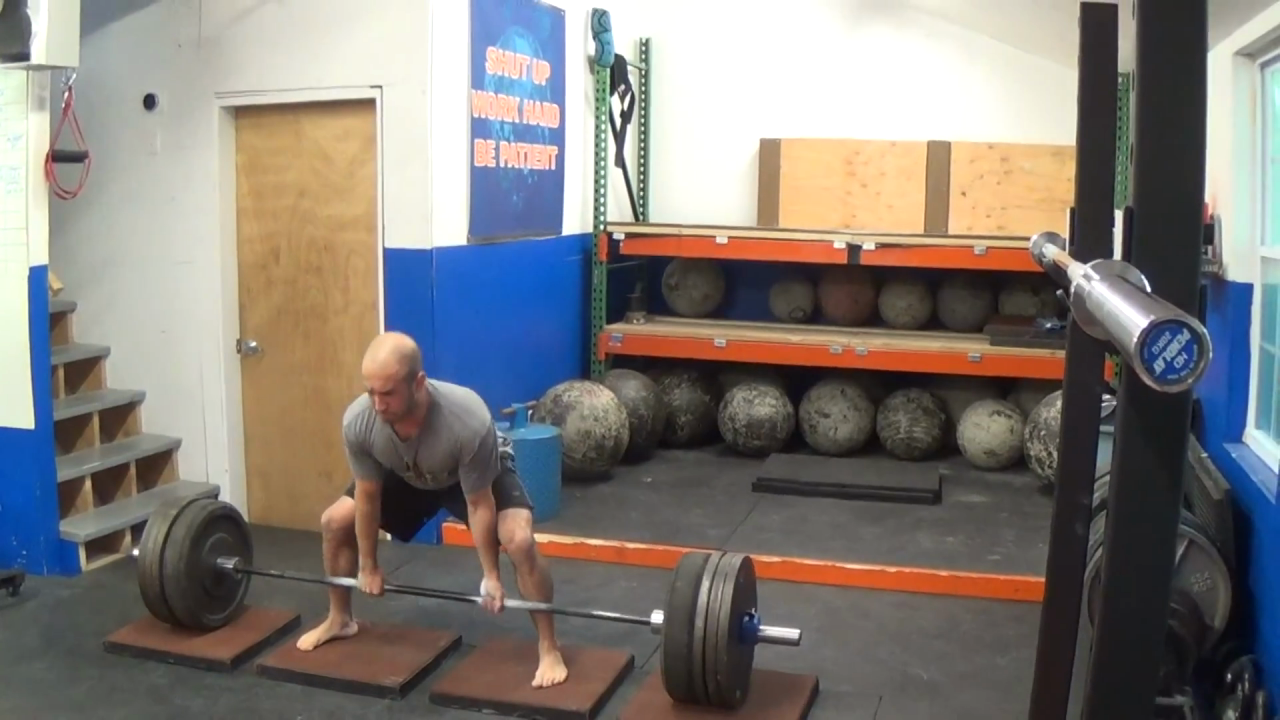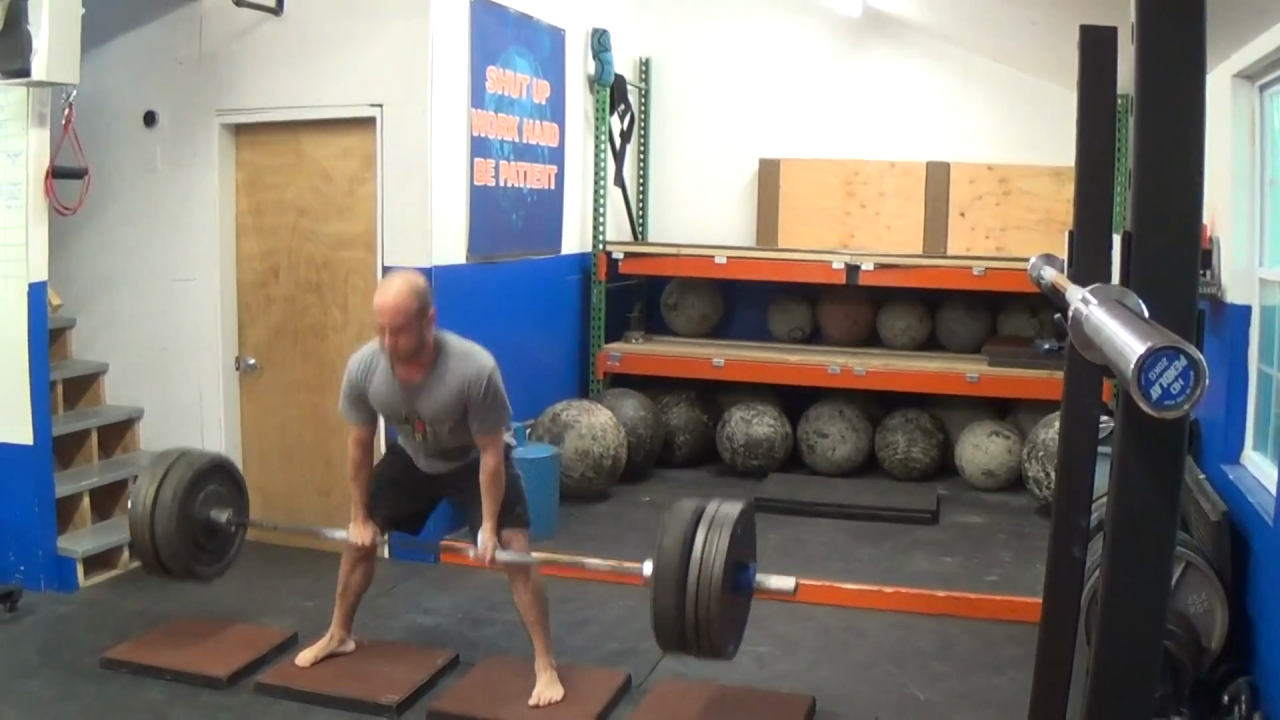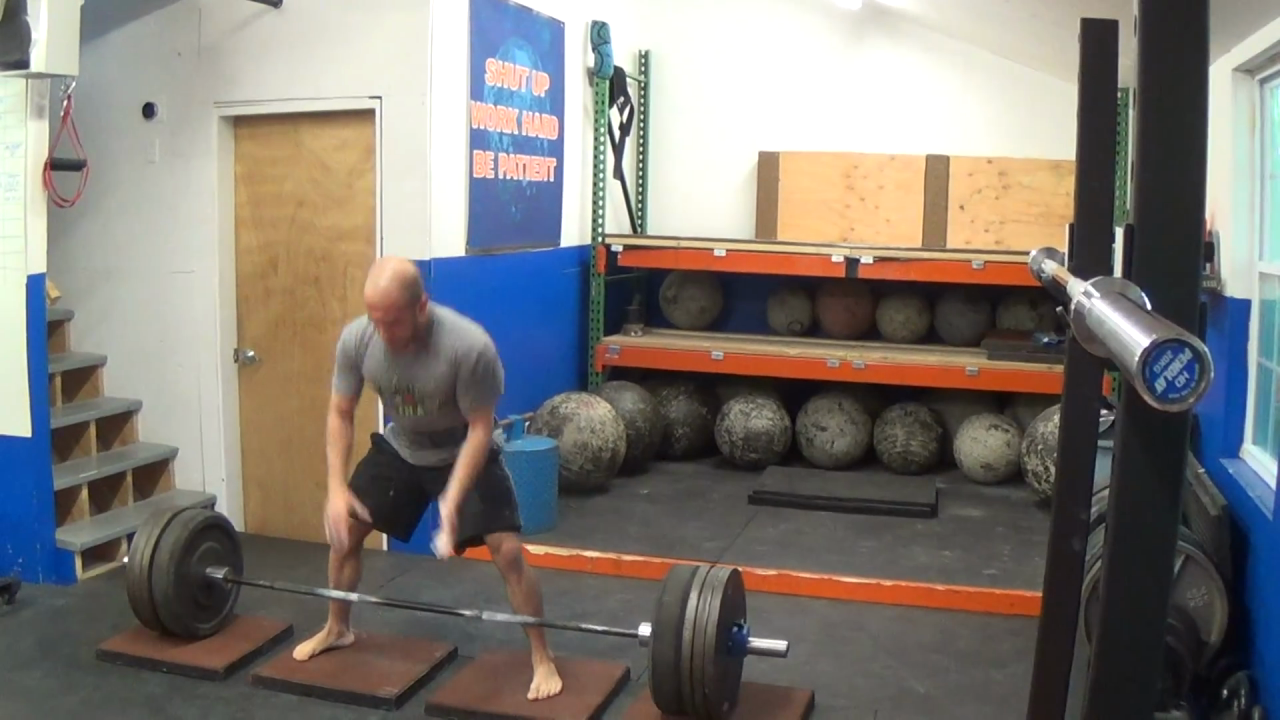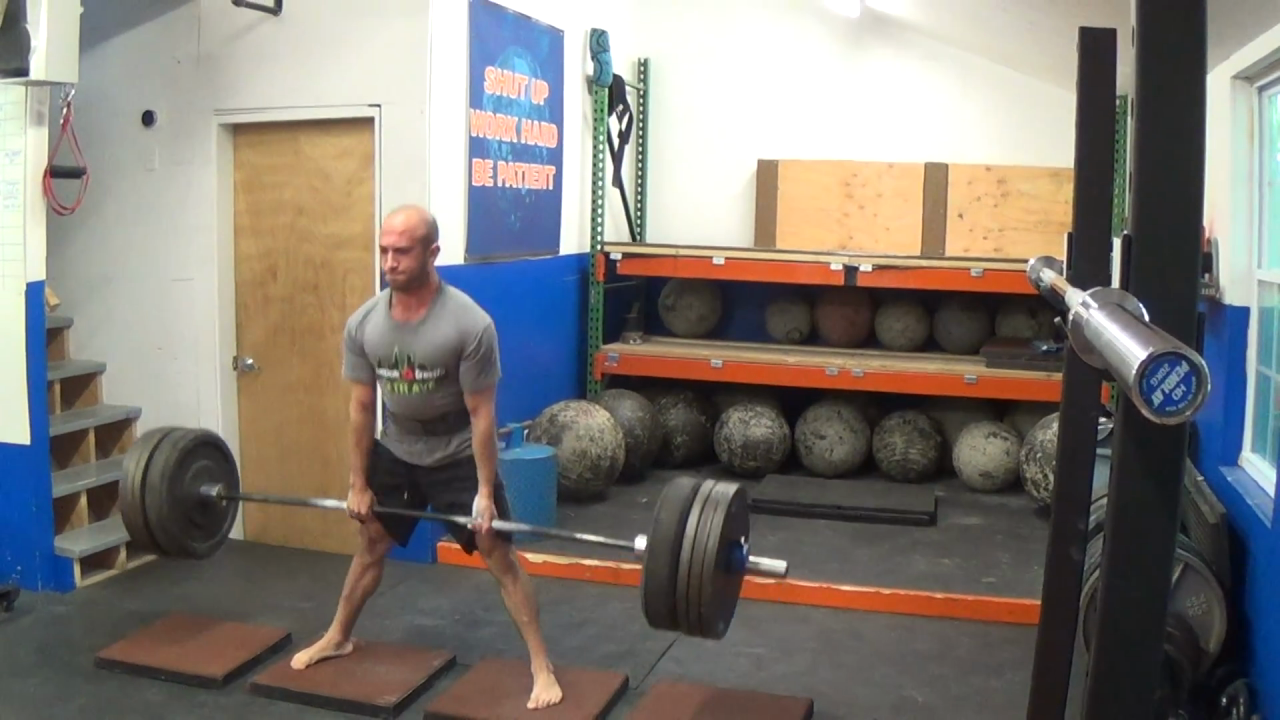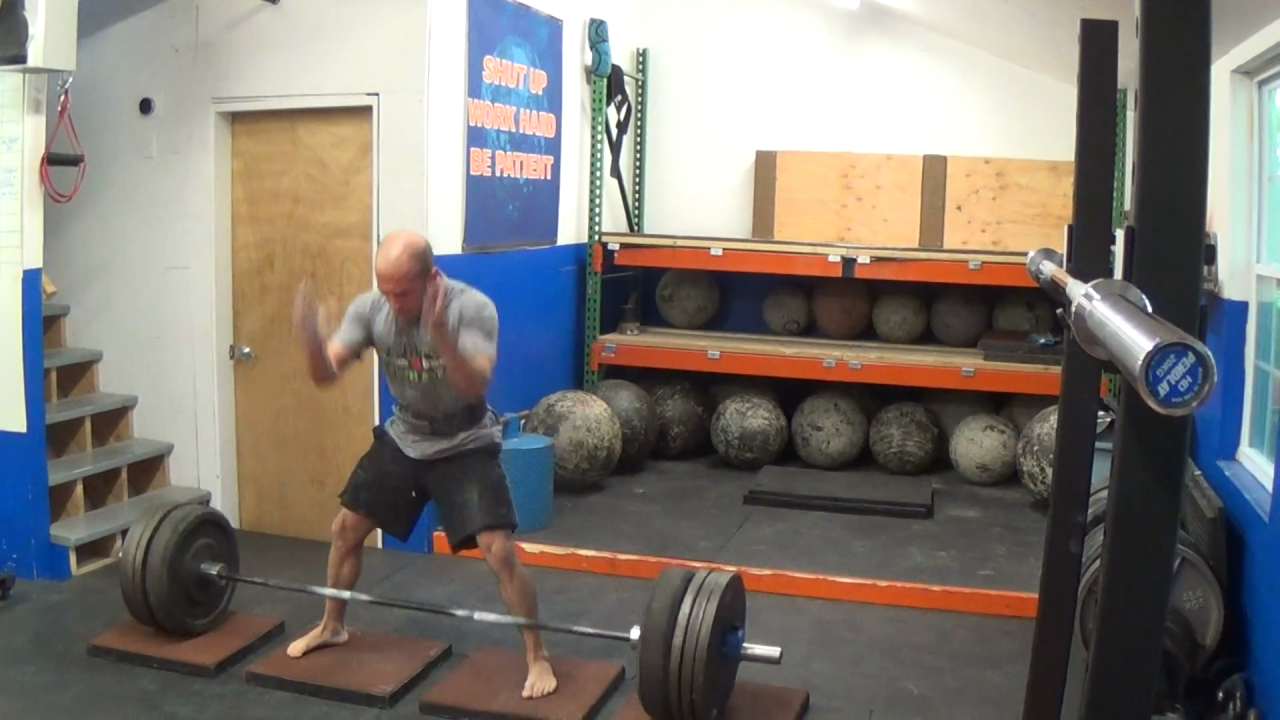
dt=1s
person 1, frame 1
left shoulder: (469, 423)
right shoulder: (358, 421)
left elbow: (479, 505)
right elbow: (367, 496)
left wrist: (491, 577)
right wrist: (368, 566)
left hip: (481, 475)
right hip: (407, 474)
left knee: (519, 542)
right knee: (334, 523)
left ankle: (548, 651)
right ankle: (338, 621)
person 1, frame 2
left shoulder: (474, 370)
right shoulder: (361, 369)
left elbow: (490, 451)
right elbow: (360, 446)
left wrist: (490, 528)
right wrist: (361, 518)
left hip: (473, 461)
right hip: (411, 458)
left knee: (514, 558)
right knee: (360, 541)
left ankle: (545, 666)
right ankle: (339, 635)
person 1, frame 3
left shoulder: (468, 346)
right shoulder: (356, 339)
left elbow: (480, 430)
right elbow: (340, 413)
left wrist: (452, 501)
right wrist: (337, 486)
left hip: (464, 448)
right hip: (400, 449)
left knee: (507, 554)
right knee: (340, 529)
left ankle: (542, 658)
right ankle: (337, 628)
person 1, frame 4
left shoulder: (469, 323)
right shoulder: (364, 321)
left elbow: (482, 413)
right elbow: (361, 408)
left wrist: (485, 492)
right wrist: (357, 483)
left hip: (459, 455)
right hip: (395, 452)
left knee: (499, 558)
right knee: (370, 548)
left ankle: (541, 667)
right ankle: (337, 639)
person 1, frame 5
left shoulder: (471, 305)
right shoulder: (370, 307)
left elbow: (477, 382)
right elbow: (326, 372)
left wrist: (440, 334)
right wrist: (311, 335)
left hip: (467, 444)
right hip: (402, 439)
left knee: (499, 551)
right knee: (345, 530)
left ankle: (537, 657)
right ankle: (331, 628)
